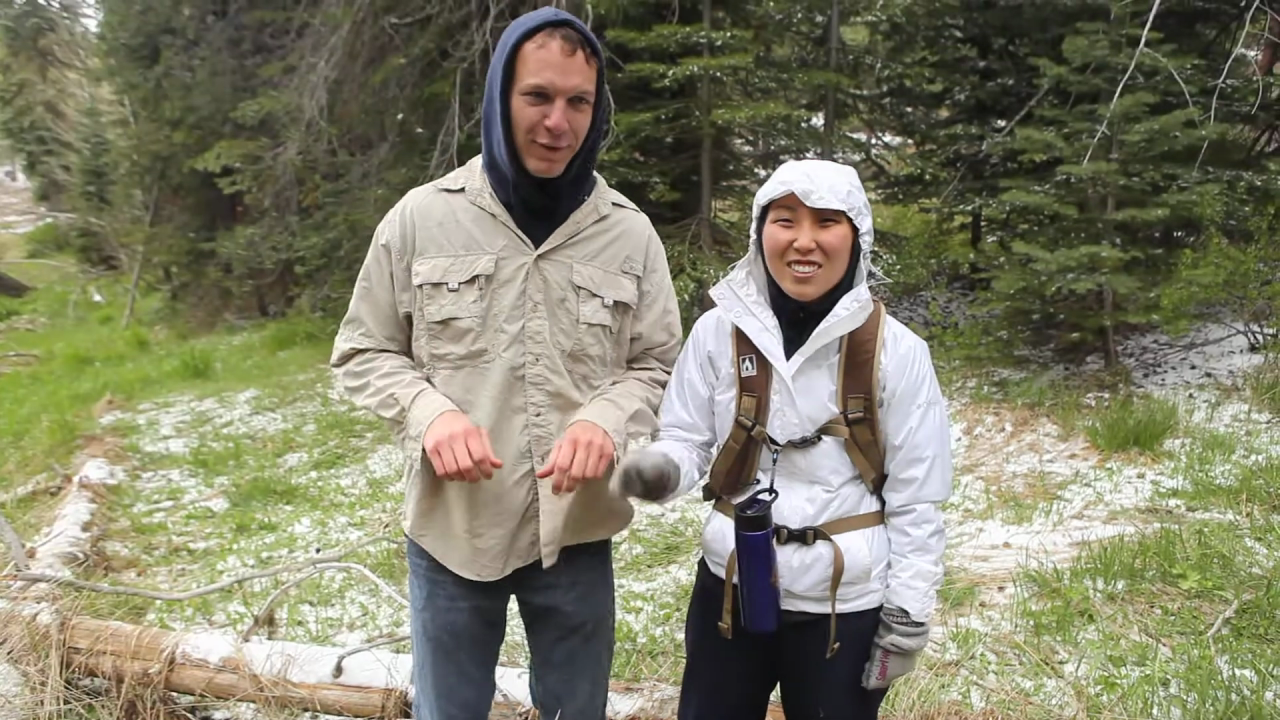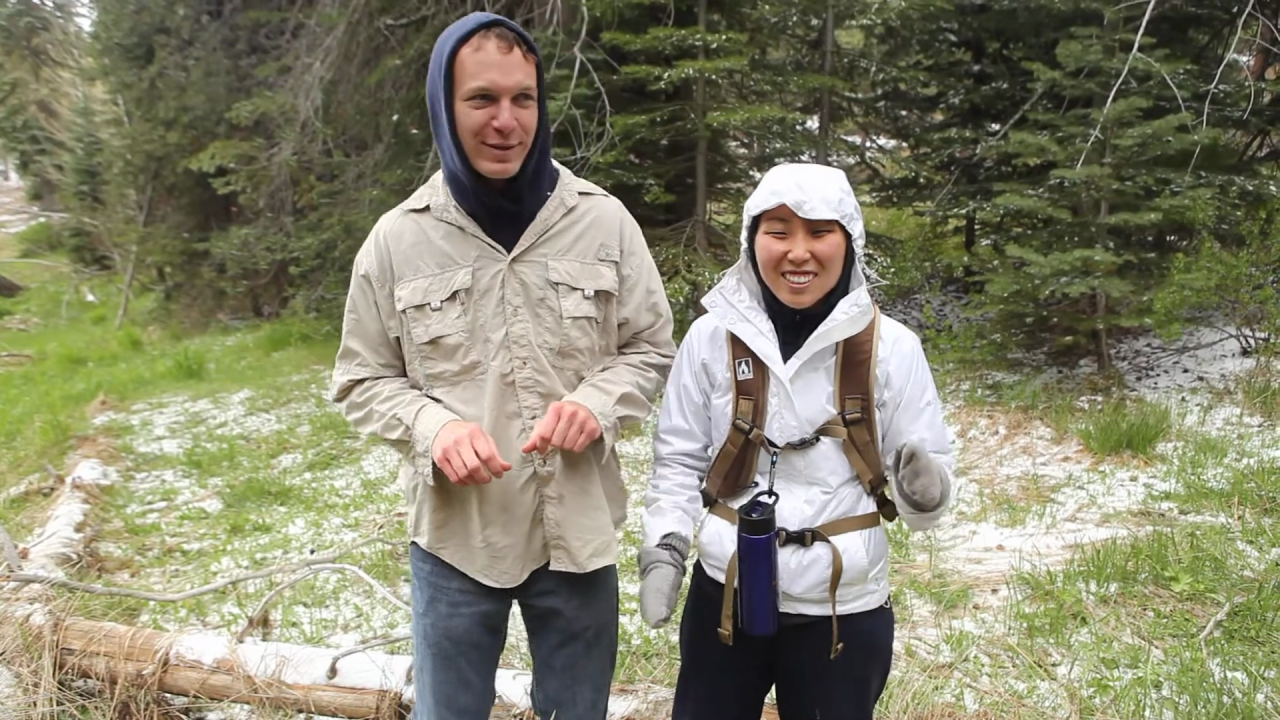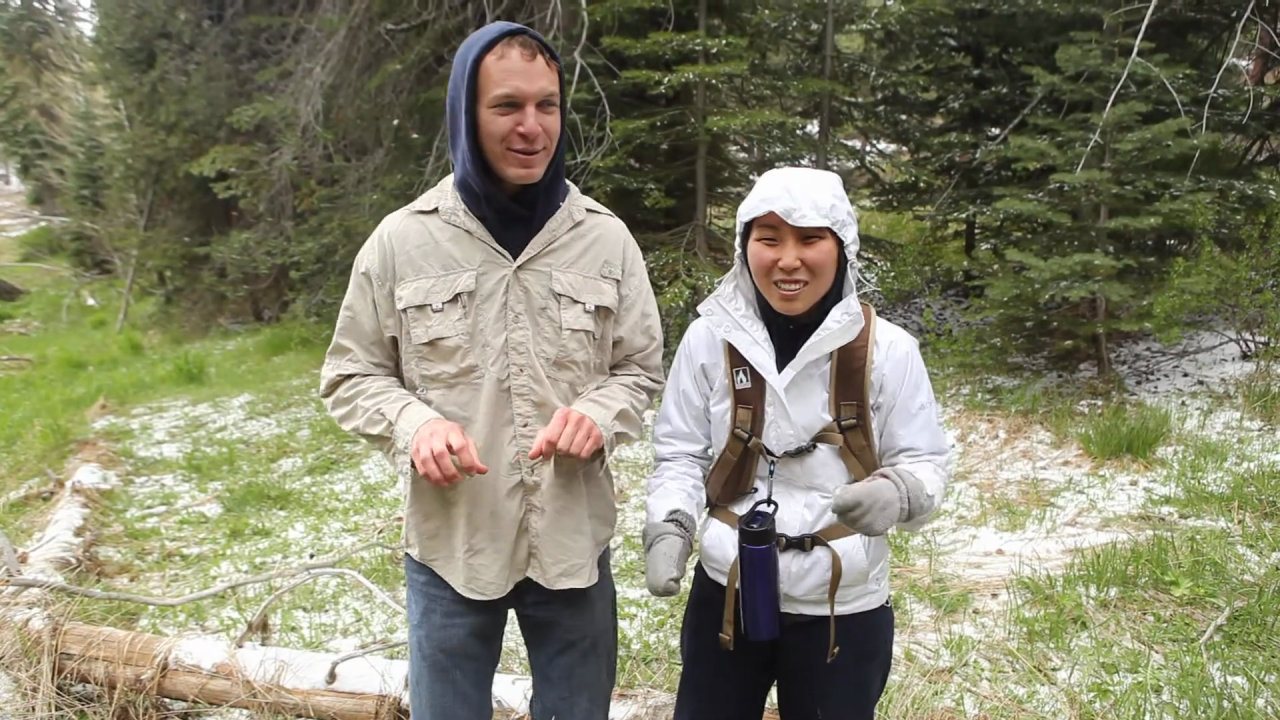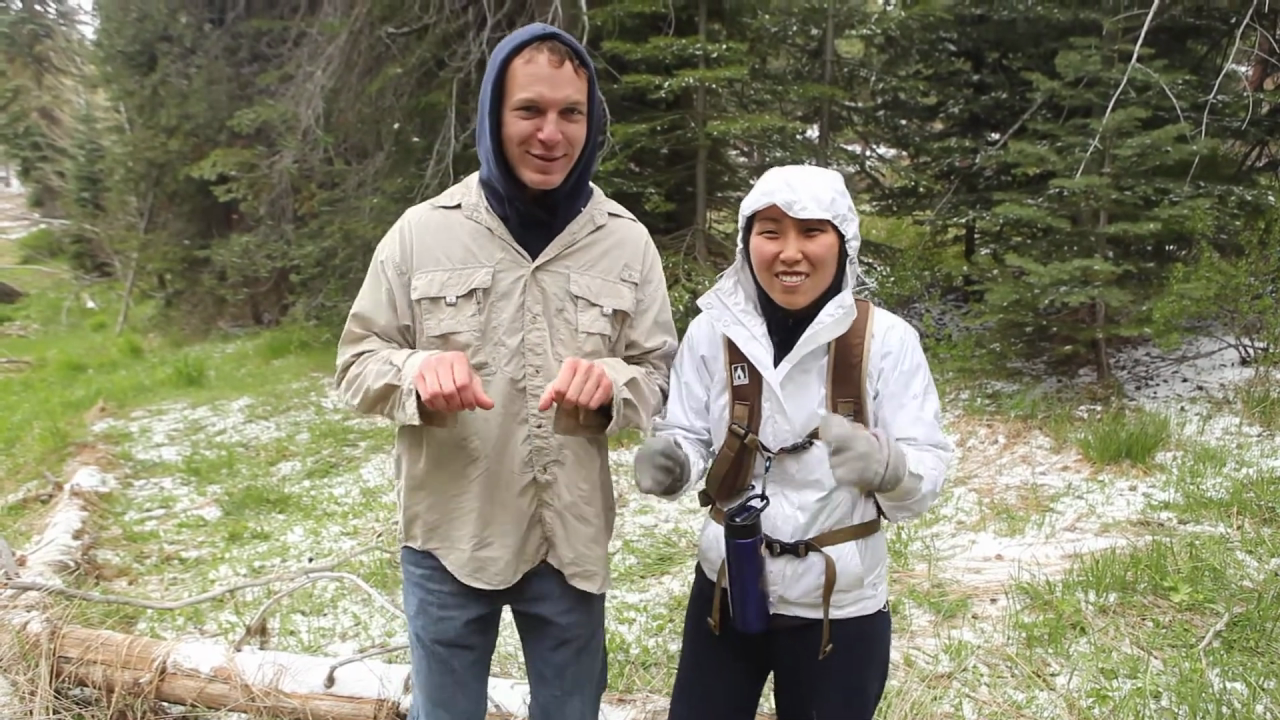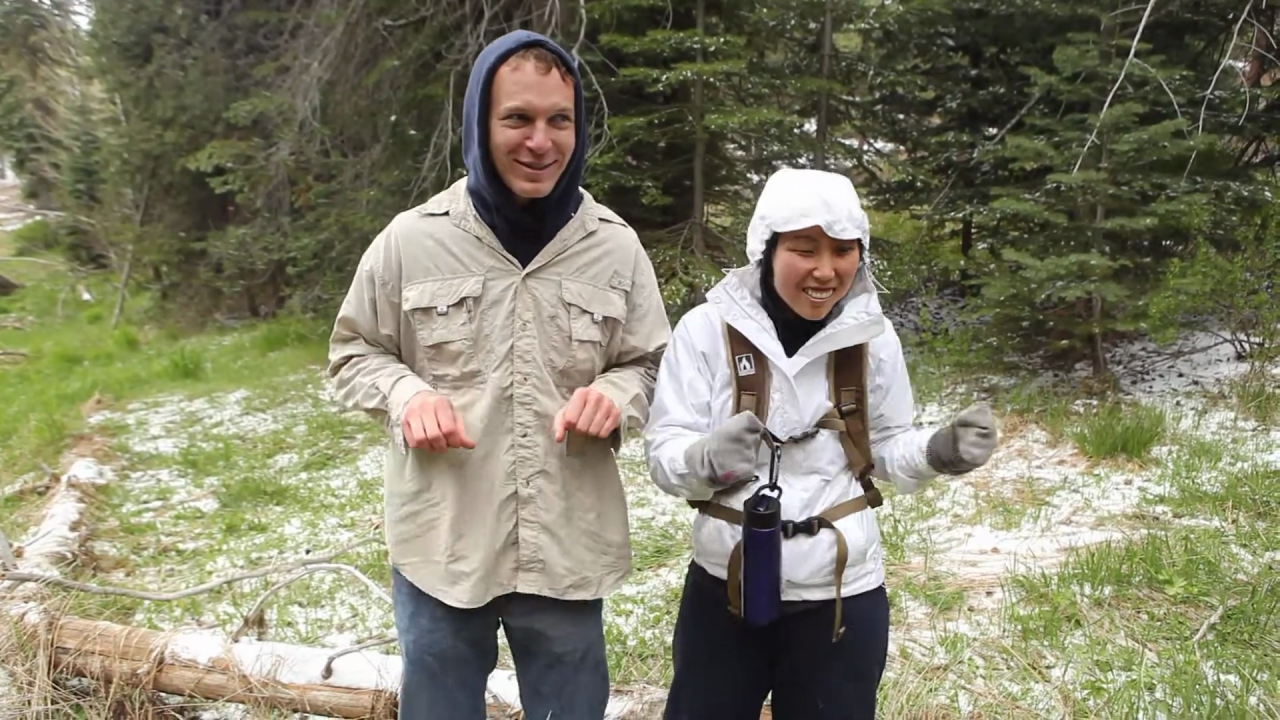
dt=1s
person 1, frame 1
left shoulder: (629, 233)
right shoulder: (421, 217)
left elbow: (658, 366)
right elbow: (363, 351)
left wrist: (608, 421)
right wrist: (429, 411)
left hip: (576, 529)
right hip: (450, 527)
person 1, frame 2
left shoulder: (604, 222)
right shoulder: (396, 240)
left elbow: (651, 350)
right elbow: (362, 380)
left wrist: (598, 403)
right wrist: (432, 426)
left hip: (577, 529)
right hip: (454, 535)
person 1, frame 3
left shoulder: (606, 239)
right shoulder: (403, 240)
left elbow: (642, 371)
right elbow: (350, 376)
left wrist: (598, 415)
right wrist: (413, 423)
left hip: (572, 541)
right hip: (448, 544)
person 1, frame 4
left shoulder: (625, 242)
right shoulder: (422, 232)
left elbow: (659, 375)
right elbow: (356, 367)
left wrist: (609, 384)
right wrist: (417, 369)
left hip: (571, 538)
right hip: (449, 535)
person 1, frame 5
left shoulder: (615, 245)
right shoulder: (410, 240)
left elbow: (651, 368)
right elbow: (353, 354)
left wrist: (616, 399)
right wrist: (404, 394)
left hip: (567, 553)
right hip: (439, 550)
person 2, frame 1
left shoulder: (895, 351)
right shoulder: (718, 332)
left elbow: (916, 497)
right elbow: (686, 443)
left wrist: (906, 620)
right wrist: (658, 470)
left hip: (845, 602)
right hip: (730, 586)
person 2, frame 2
left shoulder: (890, 347)
right shoulder: (713, 335)
left elbow: (927, 476)
right elbow: (679, 458)
left wrist: (925, 489)
right wrist: (664, 551)
left hip: (843, 606)
right hip: (726, 591)
person 2, frame 3
left shoulder: (886, 349)
right shoulder: (711, 337)
left elbow: (924, 462)
right elbow: (680, 454)
left wrist: (894, 493)
right wrist: (669, 527)
left hip: (843, 606)
right hip: (727, 593)
person 2, frame 4
left shoulder: (886, 340)
right shoulder: (713, 332)
left elbow: (927, 470)
right elbow: (686, 435)
left wrist: (883, 462)
right wrist: (668, 462)
left hip: (841, 607)
right hip: (727, 590)
person 2, frame 5
left shoulder: (871, 334)
right shoulder: (706, 329)
left elbow: (886, 449)
right elbow: (665, 455)
left wrist: (944, 450)
right wrist: (711, 456)
left hip: (841, 591)
right hip: (725, 586)
